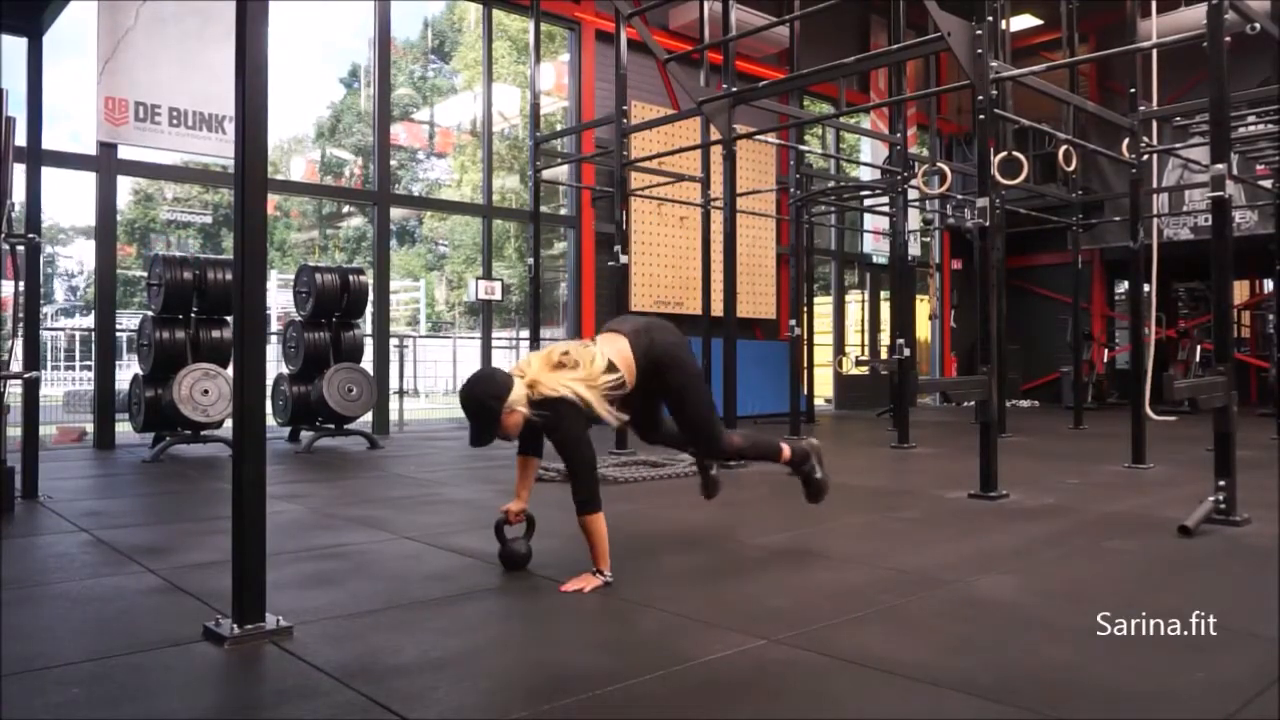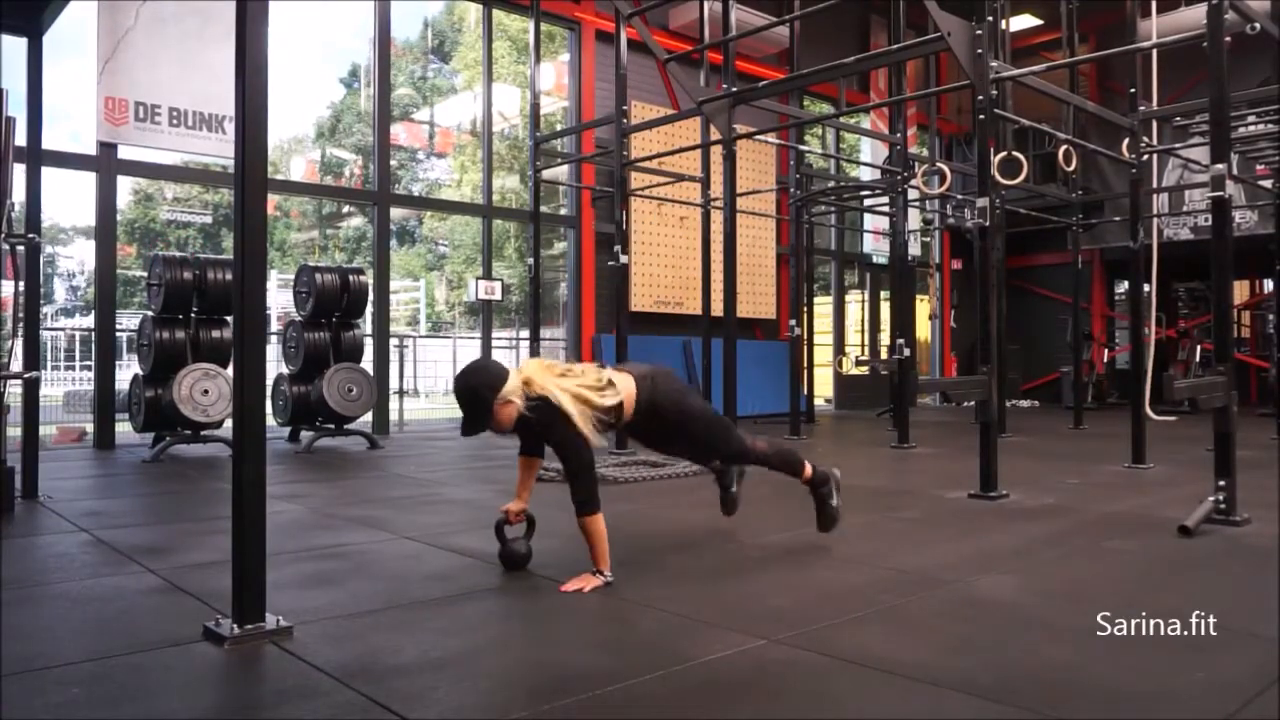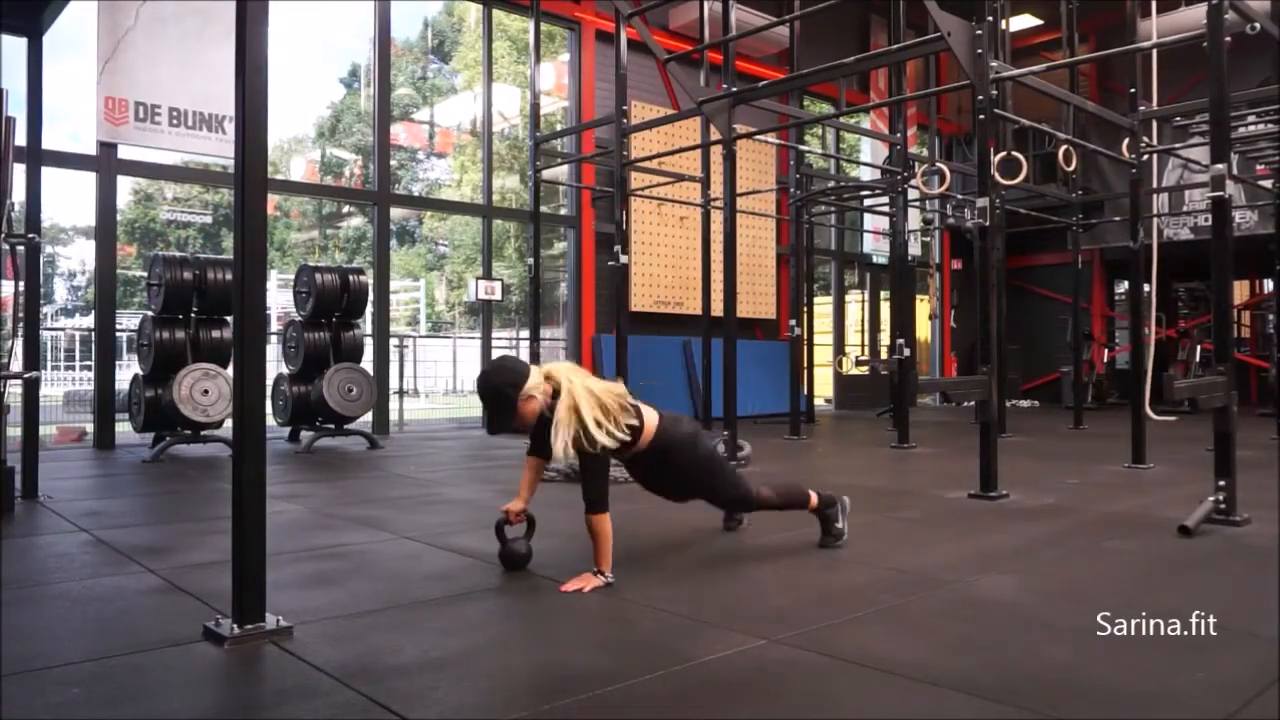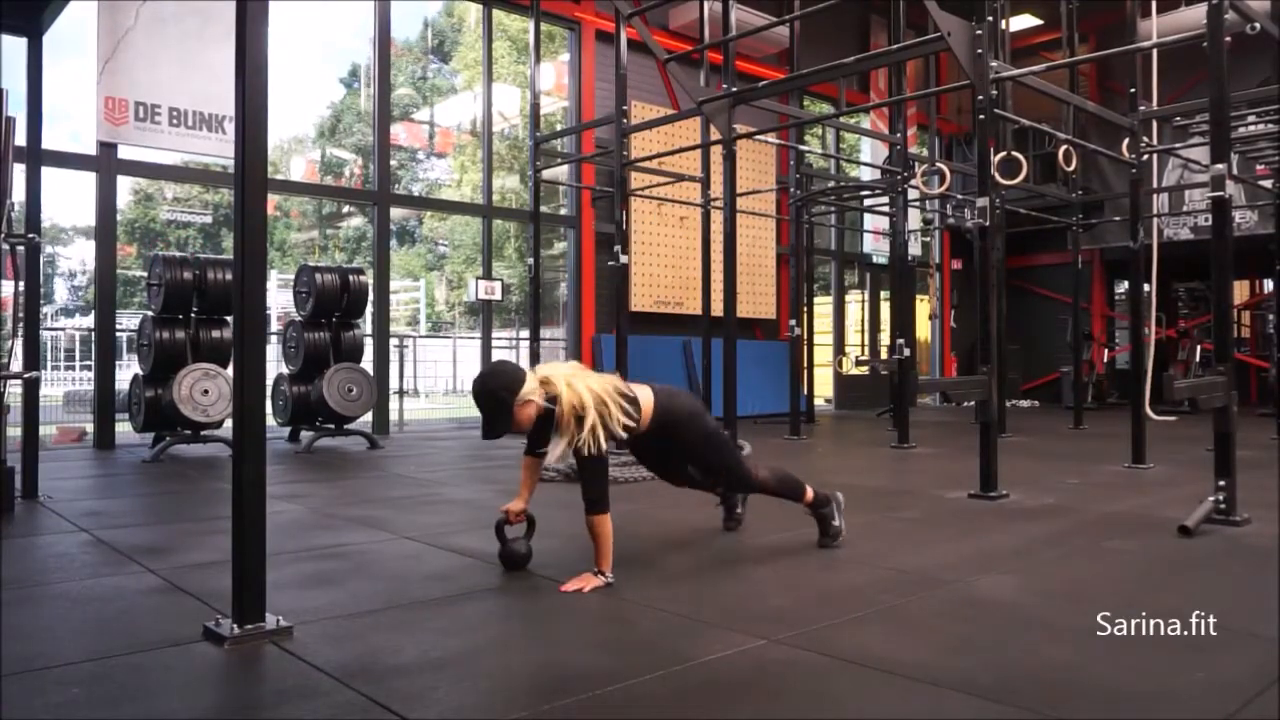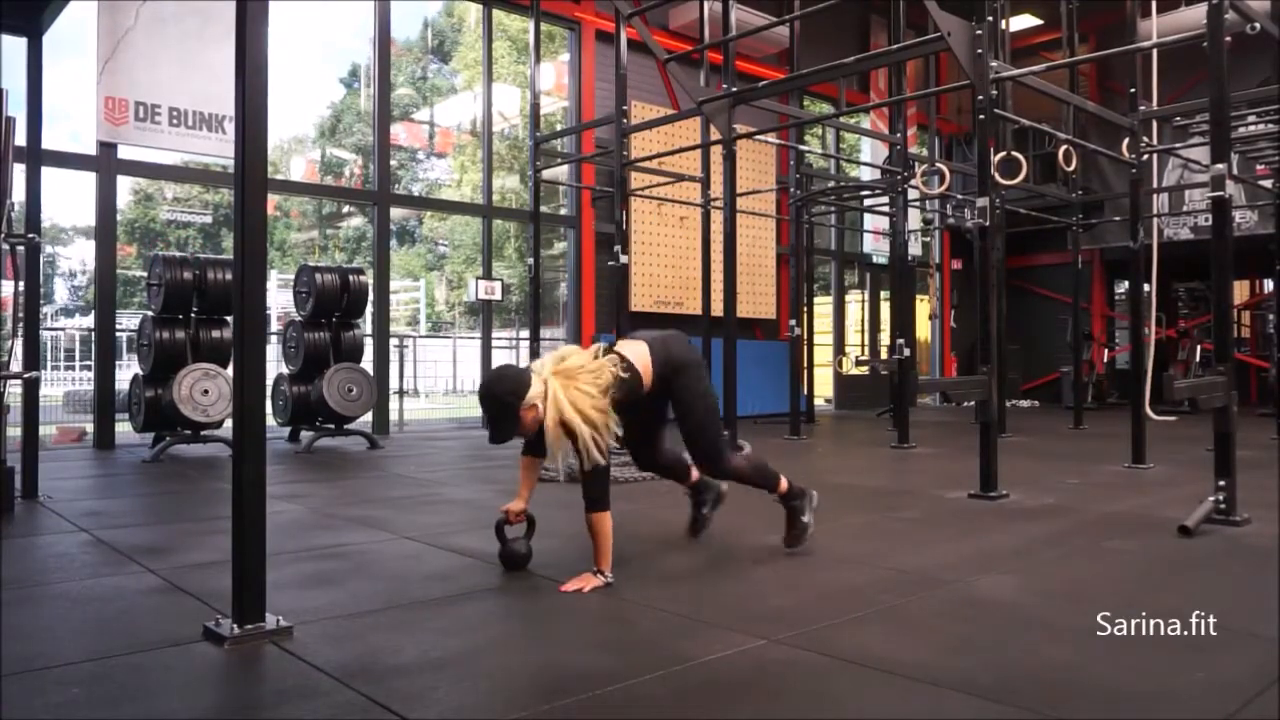
dt=0.1s
person 1, frame 1
left shoulder: (558, 409)
right shoulder: (523, 389)
left elbow: (586, 493)
right elbow: (530, 444)
left wrist: (601, 572)
right wrist: (520, 499)
left hip: (656, 344)
right hip: (626, 337)
left knee: (711, 442)
right knee: (650, 430)
left ankle: (800, 456)
right ankle: (705, 458)
person 1, frame 2
left shoulder: (553, 412)
right shoulder: (524, 394)
left elbow: (586, 496)
right elbow: (530, 448)
left wrist: (601, 572)
right wrist: (521, 500)
left hip: (661, 396)
right hip: (634, 382)
left knee: (736, 448)
right knee: (690, 447)
left ankle: (820, 480)
right ankle: (725, 471)
person 1, frame 3
left shoulder: (577, 414)
right shoulder: (547, 397)
left elbow: (596, 496)
right elbow: (539, 448)
left wrist: (602, 573)
right wrist: (522, 500)
left hip: (672, 442)
left knee: (742, 497)
right knee: (680, 488)
left ankle: (827, 506)
person 1, frame 4
left shoulder: (577, 415)
right shoulder: (540, 394)
left elbow: (594, 493)
right elbow: (538, 447)
left wrist: (602, 572)
right wrist: (522, 500)
left hip: (675, 417)
right hip: (651, 418)
left knee: (739, 477)
right knee: (677, 473)
left ankle: (823, 503)
right ankle: (730, 496)
person 1, frame 5
left shoulder: (574, 410)
right shoulder: (536, 390)
left elbow: (596, 490)
right elbow: (534, 445)
left wrist: (602, 572)
right wrist: (522, 499)
left hip: (674, 359)
right hip: (644, 350)
left knee: (713, 461)
right knee: (645, 456)
left ankle: (795, 497)
right ankle: (703, 490)
